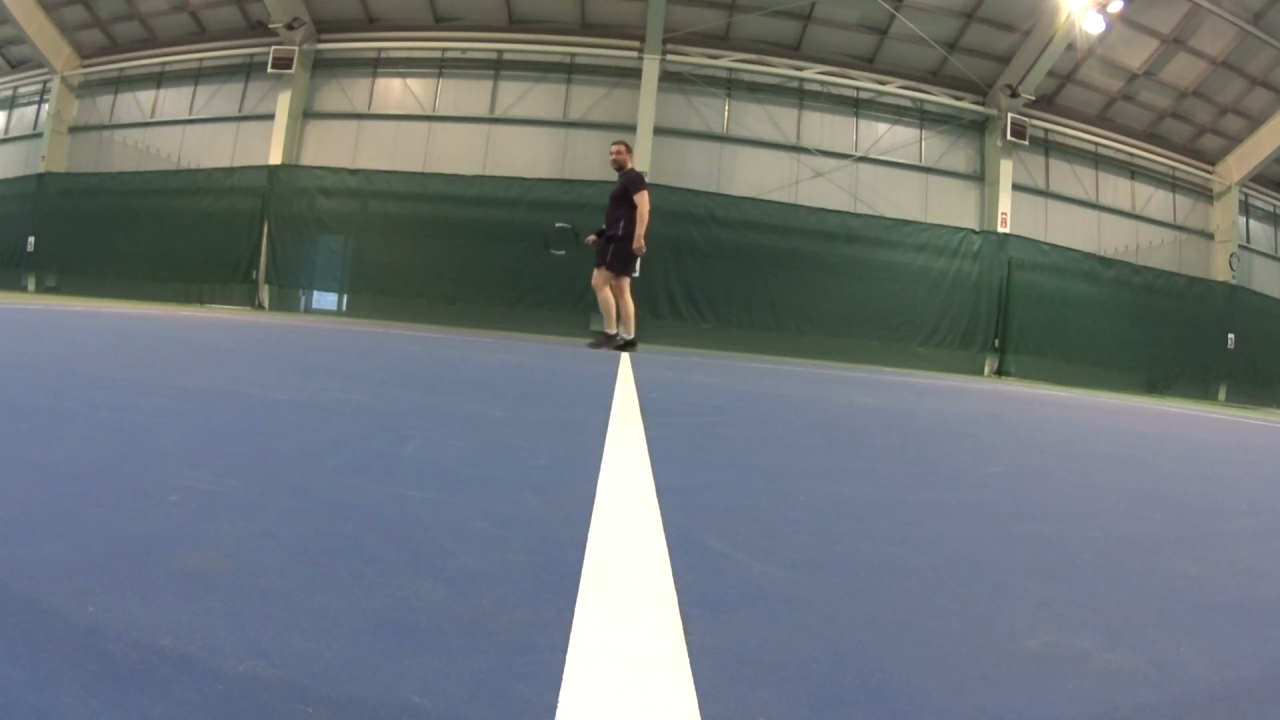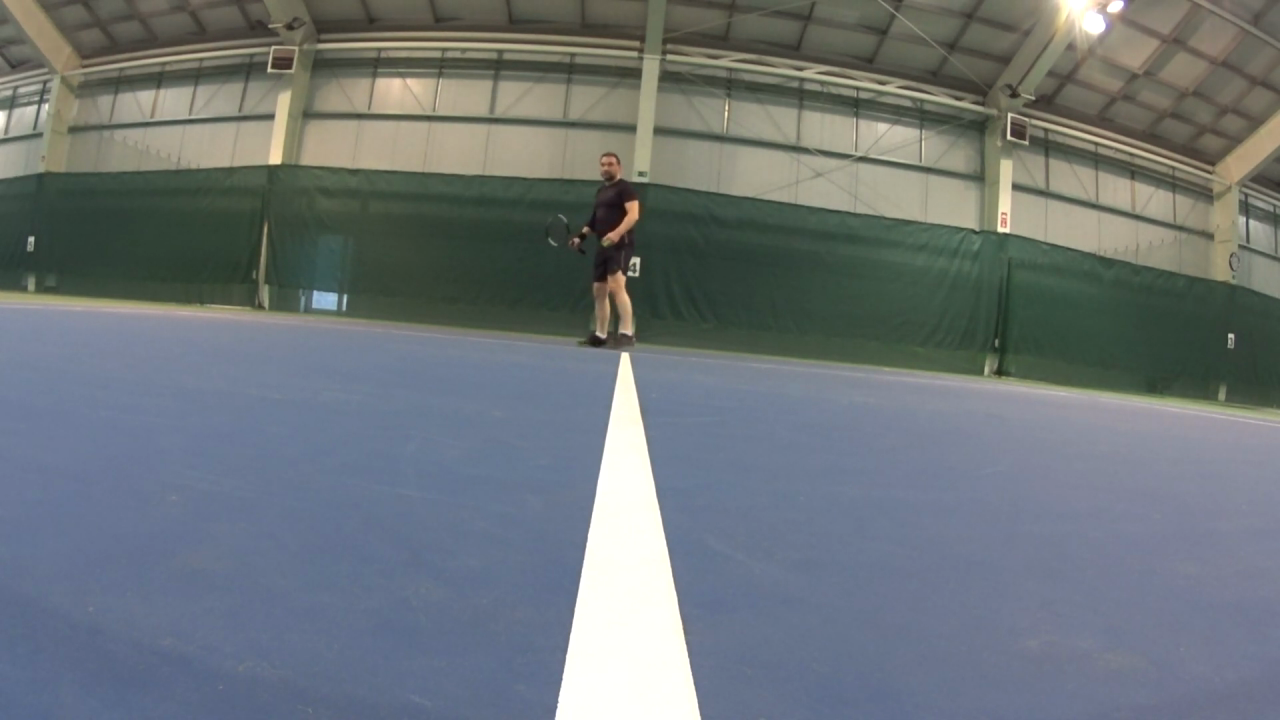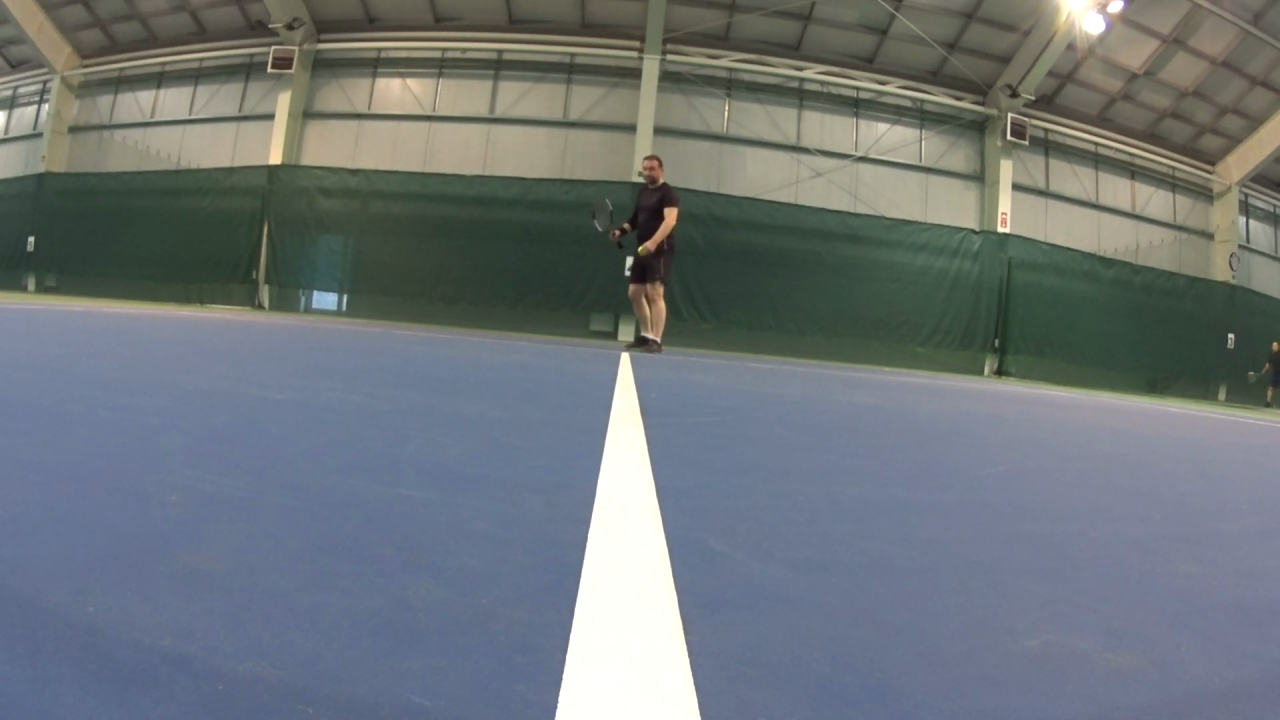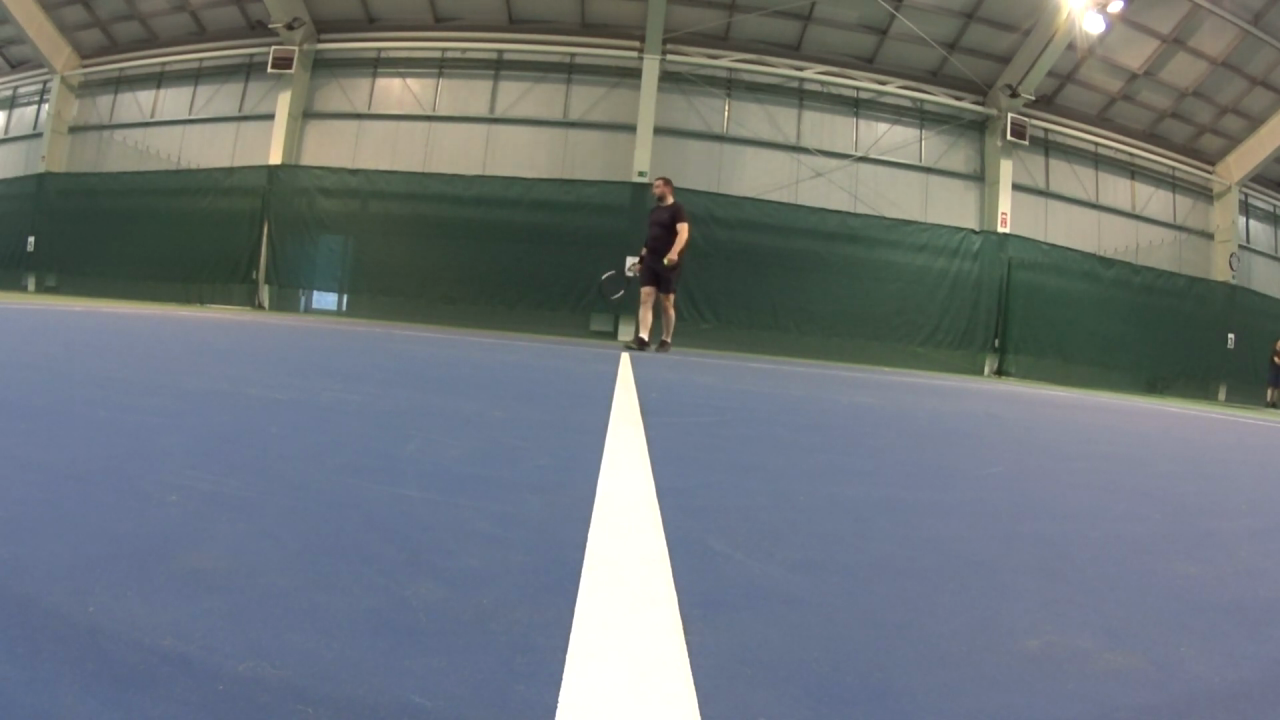
dt=1s
person 1, frame 1
left shoulder: (633, 177)
right shoulder: (623, 179)
left elbow: (644, 207)
left wrist: (639, 236)
right wrist: (598, 235)
left hip: (622, 239)
right hip: (619, 239)
left knee: (599, 282)
right knee: (621, 289)
left ankle: (611, 332)
right ankle: (628, 337)
person 1, frame 2
left shoulder: (625, 188)
right shoulder: (600, 191)
left elbow: (633, 214)
left wrist: (617, 233)
right wrist: (581, 236)
left hip: (620, 245)
right hip: (603, 247)
left knee: (616, 287)
right knee: (599, 291)
left ankle: (626, 334)
right ankle: (600, 335)
person 1, frame 3
left shoulder: (668, 193)
right shoulder: (642, 192)
left elbow: (670, 220)
left wrist: (654, 242)
right wrist: (621, 231)
left hip: (659, 251)
right hip: (643, 250)
left knee: (654, 294)
right knee: (634, 294)
left ankle: (656, 341)
right ankle: (646, 335)
person 1, frame 4
left shoulder: (677, 210)
right shoulder: (654, 211)
left elbow: (683, 234)
left wrist: (674, 252)
right wrist: (642, 260)
left hip: (668, 263)
right hip: (651, 262)
left knee: (666, 303)
right knee: (645, 299)
left ankle: (666, 340)
right ankle: (643, 338)
